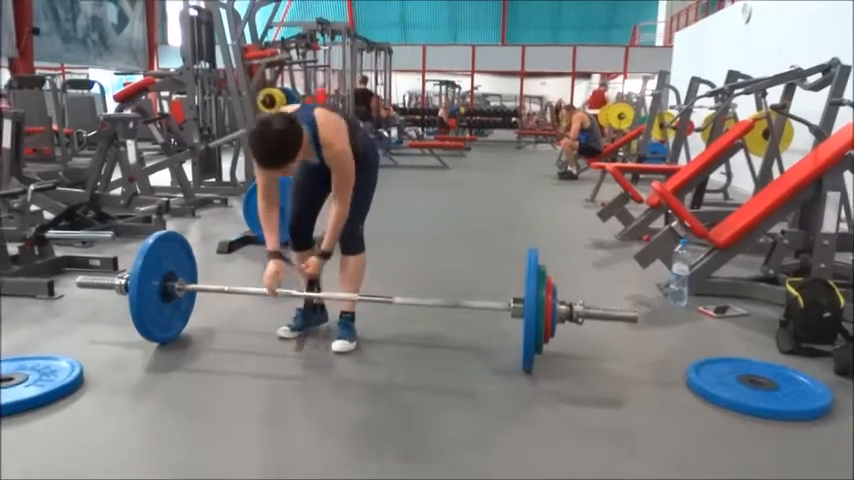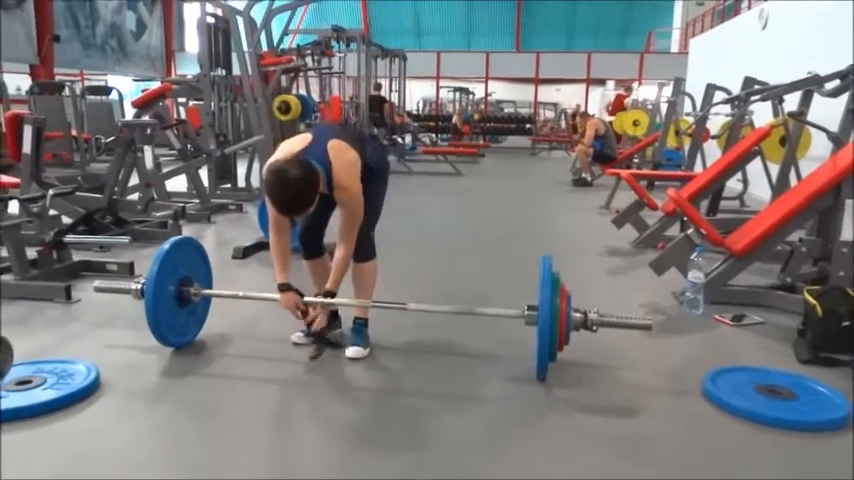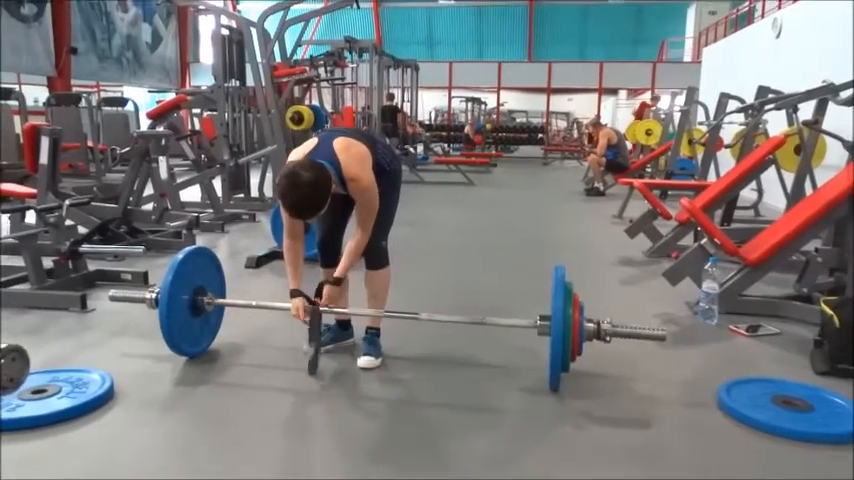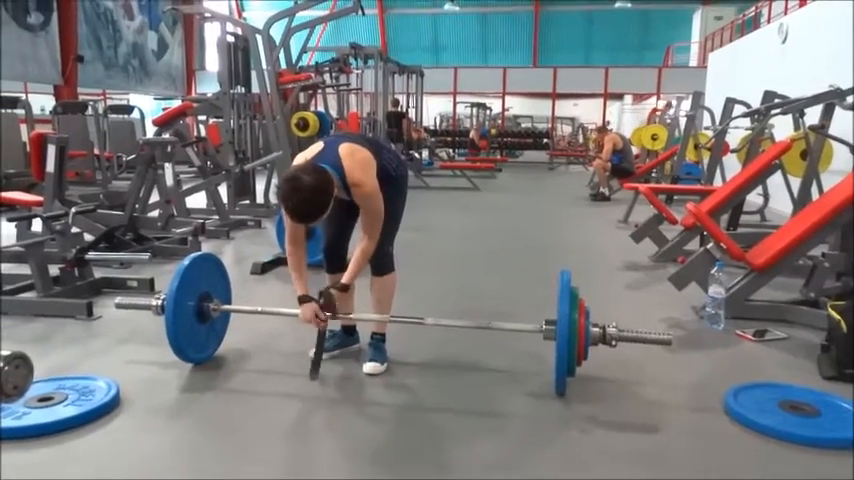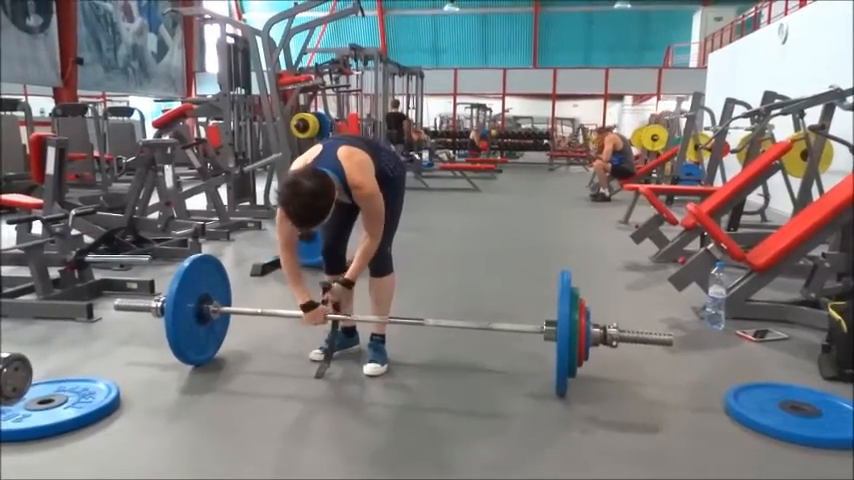
dt=0.4s
person 1, frame 1
left shoulder: (333, 143)
right shoulder: (267, 141)
left elbow: (341, 203)
right elbow: (267, 202)
left wrist: (323, 254)
right wrist: (273, 256)
left hip: (358, 160)
right hip: (316, 163)
left knee: (349, 232)
right knee: (297, 229)
left ankle: (347, 318)
right ankle: (313, 308)
person 1, frame 2
left shoulder: (345, 183)
right shoulder: (274, 172)
left elbow: (346, 243)
right elbow: (278, 233)
left wrist: (328, 295)
right wrist: (284, 286)
left hip: (369, 165)
right hip: (320, 161)
left knee: (362, 239)
right knee: (308, 237)
left ankle: (361, 324)
right ankle: (330, 317)
person 1, frame 3
left shoulder: (359, 177)
right shoulder: (290, 178)
left elbow: (363, 232)
right elbow: (292, 239)
left wrist: (336, 281)
right wrist: (295, 292)
left hip: (381, 170)
right hip: (335, 170)
left knee: (373, 246)
right knee: (326, 244)
left ankle: (373, 333)
right ankle: (342, 325)
person 1, frame 4
left shoulder: (362, 183)
right shoulder: (296, 183)
left elbow: (370, 238)
right elbow: (294, 244)
left wrist: (343, 286)
right wrist: (304, 297)
left hip: (387, 177)
right hip: (340, 178)
left knee: (380, 252)
right knee: (332, 250)
left ankle: (379, 339)
right ankle: (347, 331)
person 1, frame 5
left shoulder: (362, 185)
right shoulder: (294, 188)
left elbow: (373, 237)
right elbow: (286, 249)
left wrist: (347, 282)
right wrist: (306, 303)
left hip: (384, 177)
right hip: (338, 179)
left knee: (379, 253)
right knee: (331, 251)
left ankle: (378, 340)
right ankle: (347, 333)
